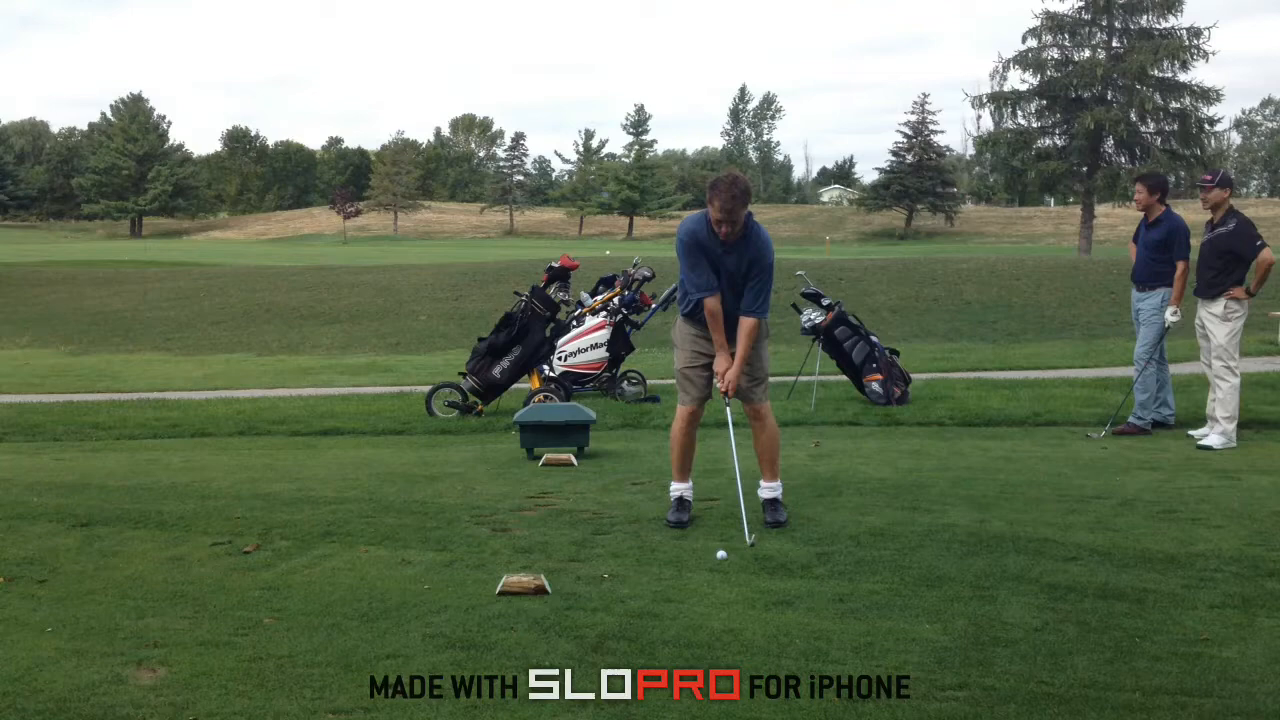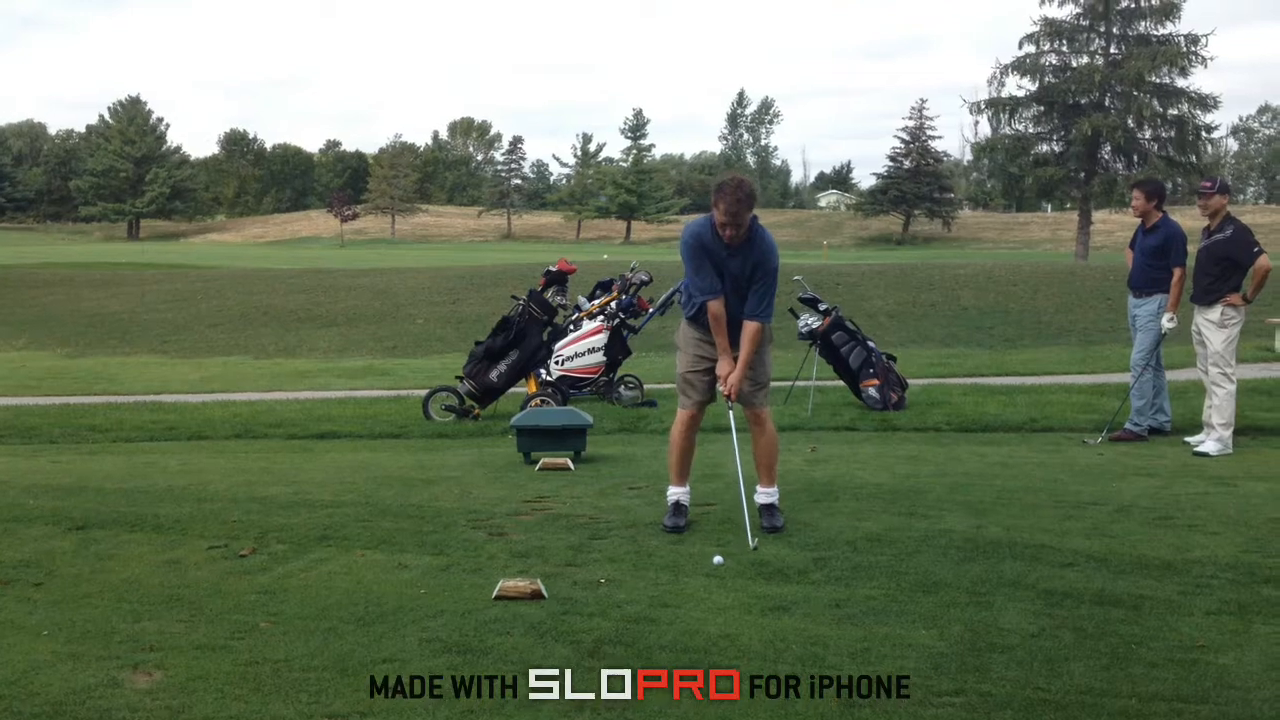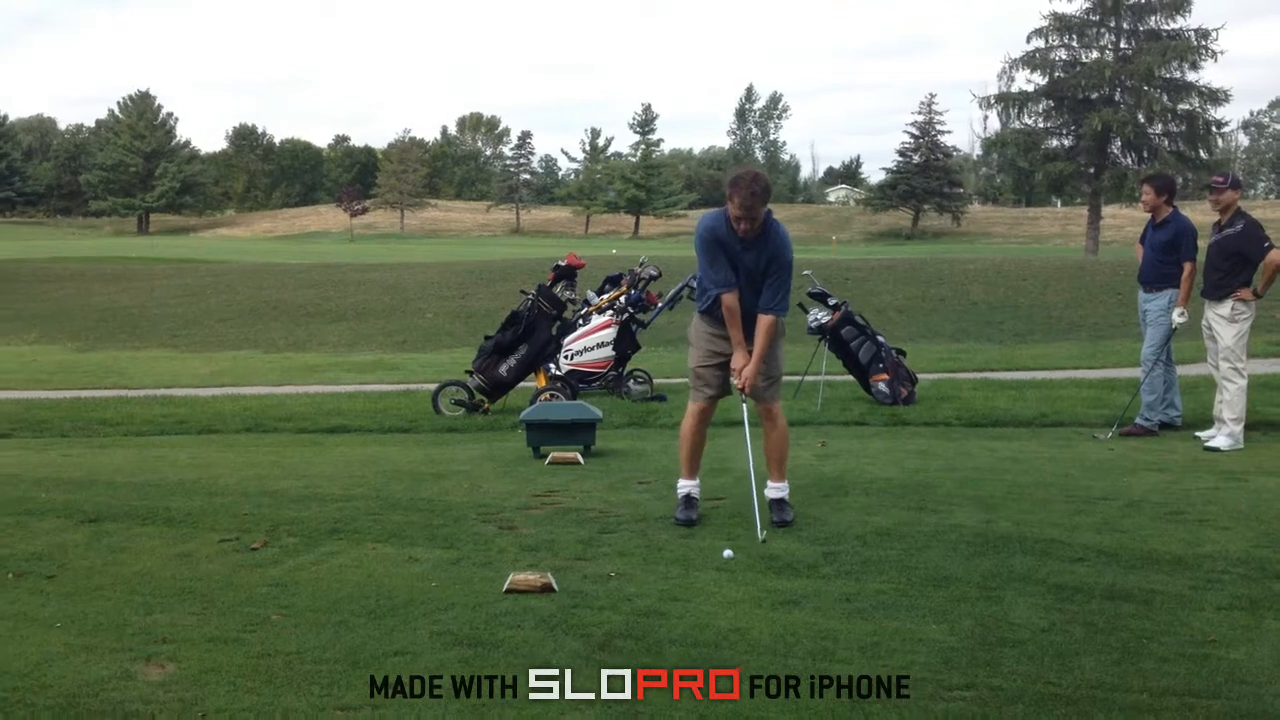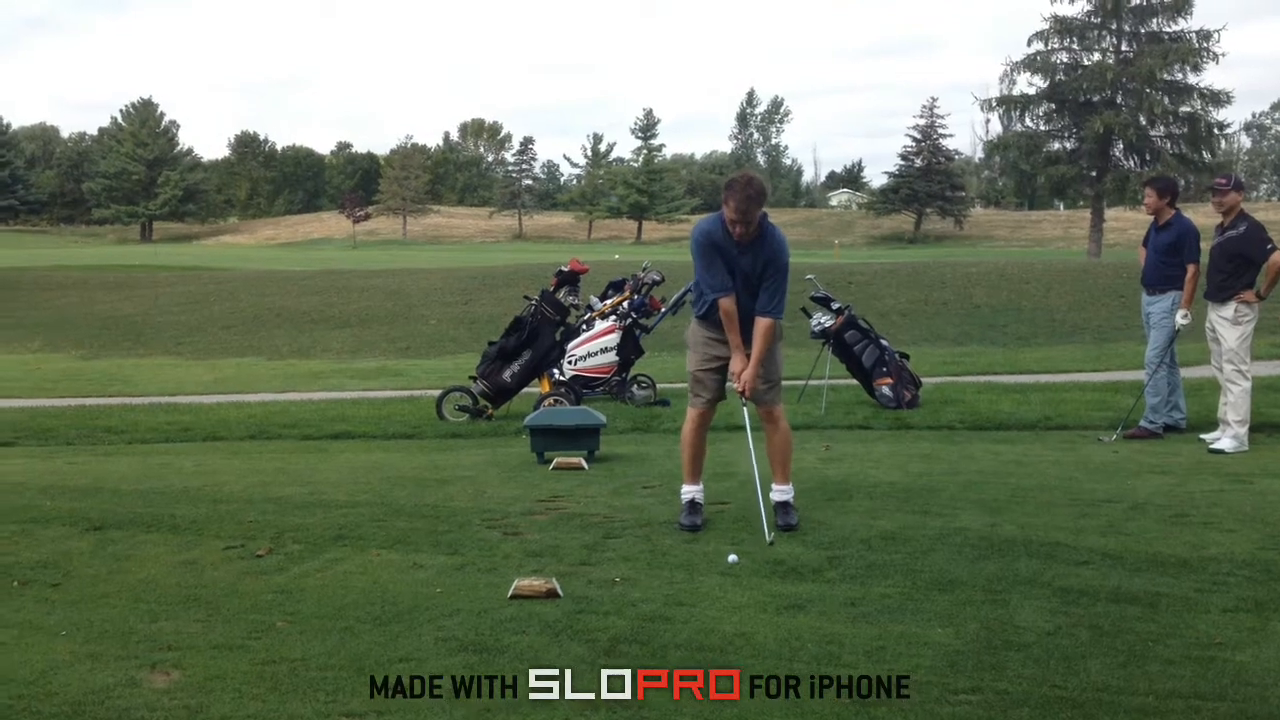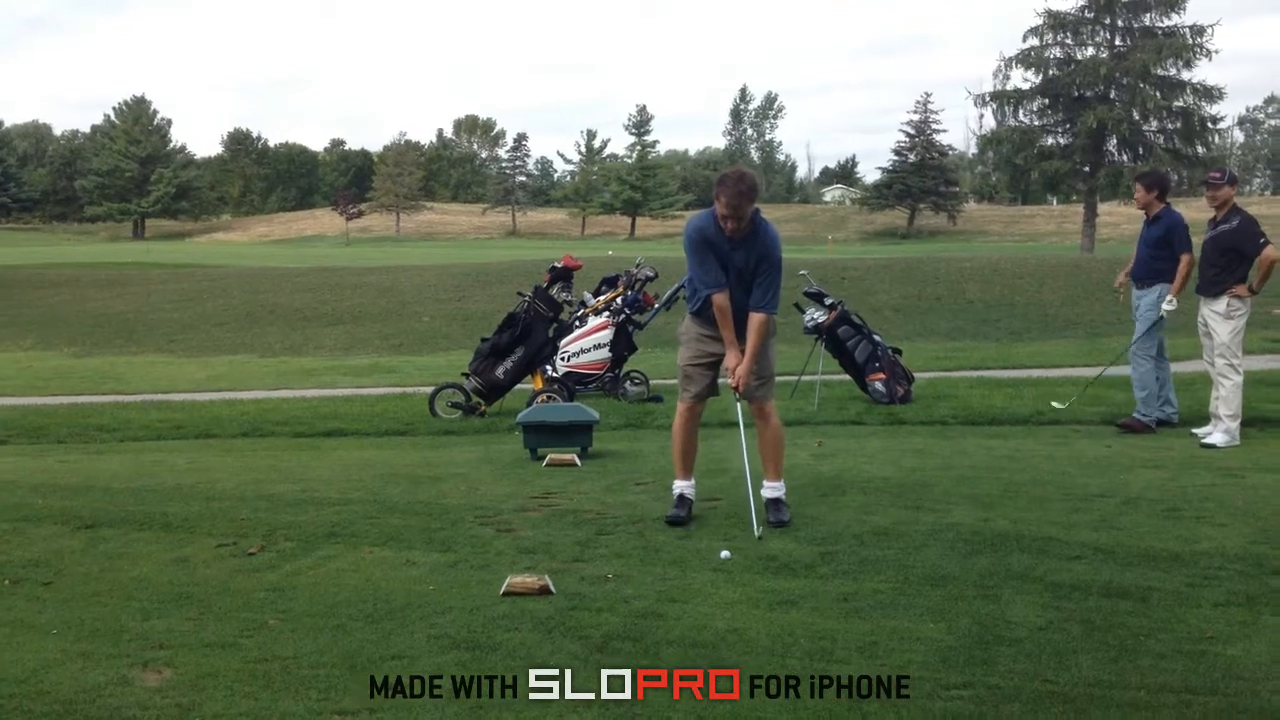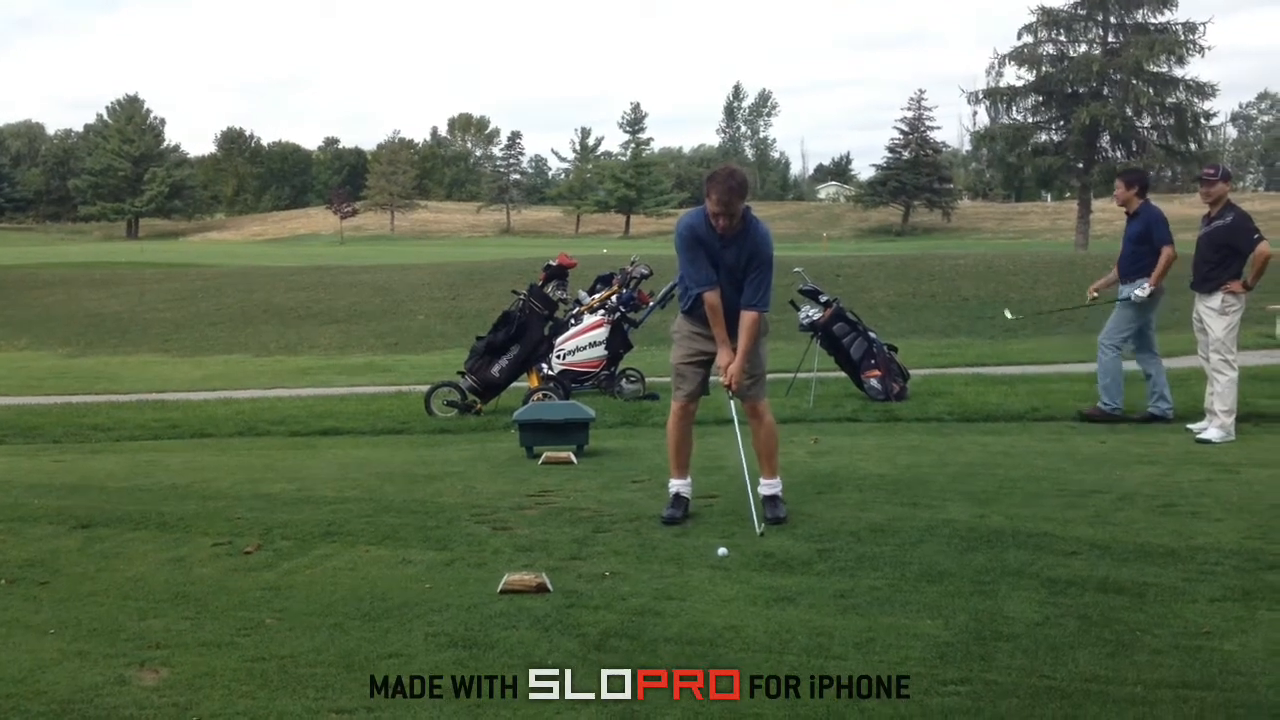
dt=0.3s
person 1, frame 1
left shoulder: (760, 244)
right shoulder: (690, 232)
left elbow: (752, 312)
right elbow: (709, 297)
left wrist: (737, 365)
right wrist: (720, 352)
left hip: (746, 328)
right hip: (697, 326)
left knee: (759, 409)
right knee: (688, 410)
left ankle: (771, 492)
right ankle: (681, 493)
person 1, frame 2
left shoulder: (765, 247)
right shoulder: (695, 235)
left elbow: (756, 317)
right elbow: (711, 301)
left wrist: (740, 369)
right wrist: (723, 356)
left hip: (748, 333)
right hip: (700, 330)
left knee: (759, 413)
right knee: (688, 414)
left ankle: (767, 497)
right ankle: (677, 497)
person 1, frame 3
left shoulder: (779, 241)
right shoulder: (709, 228)
left elbow: (770, 310)
right elbow: (726, 294)
left wrist: (754, 362)
right wrist: (737, 349)
left hip: (761, 326)
right hip: (713, 324)
left knee: (771, 408)
right knee: (700, 407)
left ankle: (777, 492)
right ankle: (687, 490)
person 1, frame 4
left shoulder: (775, 244)
right shoulder: (705, 233)
left elbow: (768, 313)
right elbow: (723, 298)
left wrist: (753, 365)
right wrist: (735, 353)
left hip: (760, 330)
right hip: (711, 328)
left knee: (772, 411)
right knee: (699, 412)
left ankle: (782, 496)
right ankle: (691, 496)
person 1, frame 5
left shoulder: (768, 239)
right shoulder: (698, 229)
left elbow: (761, 308)
right elbow: (716, 294)
left wrist: (747, 362)
right wrist: (730, 349)
left hip: (753, 326)
right hip: (704, 325)
left knee: (764, 407)
right knee: (689, 406)
left ankle: (774, 492)
right ankle: (683, 490)
person 1, frame 6
left shoulder: (759, 237)
right shoulder: (688, 227)
left elbow: (753, 306)
right elbow: (708, 292)
left wrist: (739, 359)
right wrist: (721, 347)
left hip: (744, 324)
right hip: (695, 323)
left knee: (757, 406)
right knee: (682, 406)
left ankle: (771, 489)
right ankle: (679, 489)
person 2, frame 1
left shoulder: (1238, 224)
right shoulder: (1210, 225)
left elbow: (1267, 258)
left wrist: (1250, 291)
left hip: (1226, 307)
right hip: (1205, 305)
left knee: (1224, 368)
right knee: (1212, 368)
left ankle: (1225, 432)
right ankle: (1213, 425)
person 2, frame 2
left shoulder: (1235, 231)
right shoulder: (1207, 231)
left elbow: (1264, 265)
left wrist: (1247, 297)
right wrist: (1199, 308)
left hip: (1222, 313)
right hip: (1201, 312)
left knee: (1221, 375)
right knee: (1208, 375)
left ankle: (1221, 439)
right ankle: (1210, 431)
person 2, frame 3
left shoulder: (1246, 226)
right shoulder: (1217, 227)
left hip: (1233, 308)
right hip: (1211, 306)
left knee: (1232, 370)
right knee: (1219, 370)
left ankle: (1232, 434)
right ankle: (1221, 426)
person 2, frame 4
left shoulder: (1248, 228)
right shoulder: (1220, 228)
left hip: (1236, 310)
right hip: (1215, 308)
left knee: (1236, 372)
right knee: (1222, 373)
left ankle: (1237, 436)
right ankle: (1225, 428)
person 2, frame 5
left shoulder: (1242, 222)
right shoulder: (1213, 222)
left elbow: (1270, 255)
left wrist: (1253, 288)
left hip: (1228, 304)
right hip: (1207, 302)
left knee: (1227, 366)
right knee: (1214, 366)
left ankle: (1229, 430)
right ankle: (1217, 422)
person 2, frame 6
left shoulder: (1235, 218)
right shoulder: (1207, 219)
left elbow: (1264, 251)
left wrist: (1247, 284)
left hip: (1223, 300)
right hip: (1202, 299)
left knee: (1222, 362)
right knee: (1209, 362)
left ankle: (1223, 425)
right ankle: (1212, 418)
person 3, frame 1
left shoulder: (1175, 225)
right shoulder: (1146, 221)
left elbow: (1182, 267)
left wrist: (1174, 306)
left hip: (1158, 296)
right hip: (1138, 294)
left knee: (1144, 356)
right knee: (1155, 357)
left ankle: (1141, 419)
right ankle: (1163, 414)
person 3, frame 2
left shoulder: (1172, 231)
right shoulder: (1142, 227)
left elbow: (1179, 274)
left wrist: (1171, 312)
left hip: (1154, 303)
right hip: (1135, 300)
left knee: (1140, 362)
right knee: (1151, 363)
left ankle: (1137, 426)
right ankle: (1159, 420)
person 3, frame 3
left shoulder: (1182, 226)
right shoulder: (1153, 222)
left elbow: (1189, 269)
right elbow: (1140, 245)
left wrist: (1181, 307)
left hip: (1165, 298)
right hip: (1145, 296)
left knee: (1151, 357)
right knee: (1162, 359)
left ankle: (1148, 421)
right ankle: (1170, 415)
person 3, frame 4
left shoulder: (1185, 228)
right shoulder: (1155, 225)
left elbow: (1193, 271)
left wrist: (1184, 309)
left hip: (1168, 300)
right hip: (1148, 297)
left knee: (1155, 360)
right knee: (1165, 360)
left ankle: (1152, 423)
right ankle: (1174, 418)
person 3, frame 5
left shoulder: (1173, 221)
right shoulder: (1150, 220)
left elbow: (1187, 260)
left wrist: (1173, 296)
right wrist: (1126, 272)
left hip: (1158, 293)
right hip: (1141, 292)
left knee: (1141, 352)
right knee: (1155, 355)
left ankle: (1145, 416)
right ankle: (1166, 412)
person 3, frame 6
left shoulder: (1152, 215)
right shoulder: (1134, 217)
left elbow: (1169, 253)
left wrist: (1150, 284)
right wrist: (1101, 284)
left hip: (1141, 290)
right hip: (1132, 289)
left knee: (1109, 342)
right knee: (1146, 350)
left ankle: (1110, 406)
right ankle: (1161, 408)
